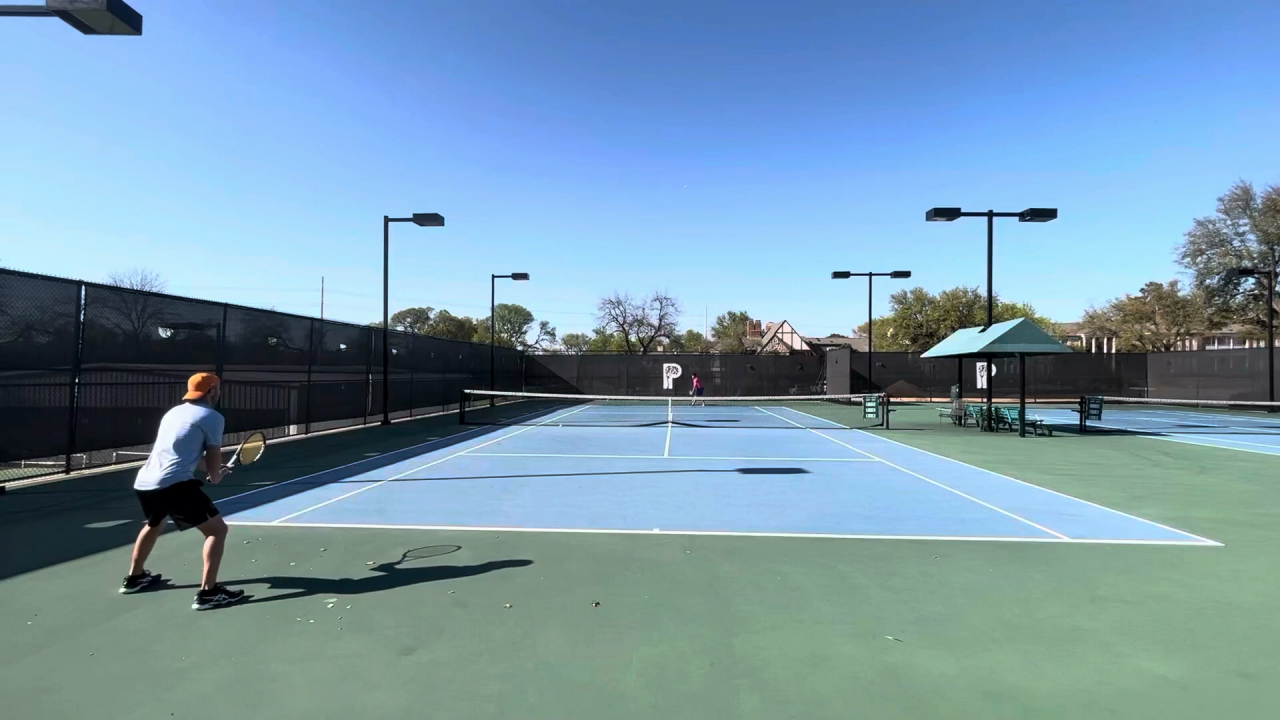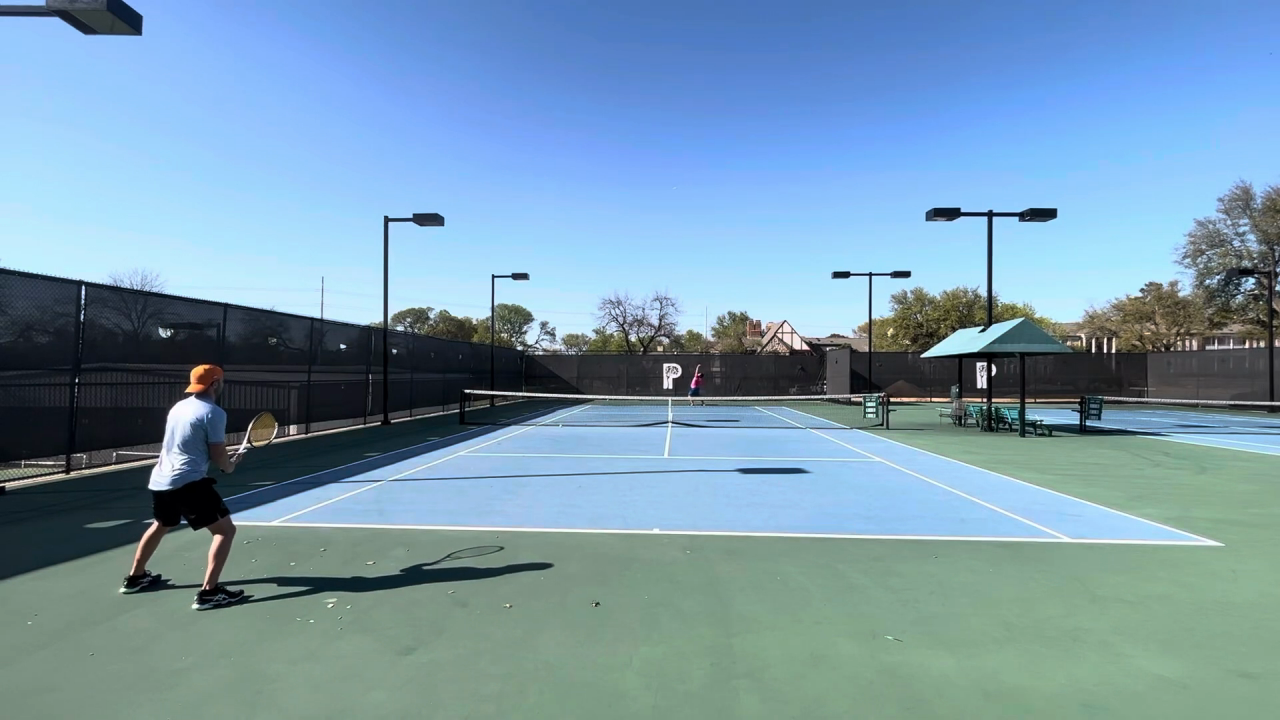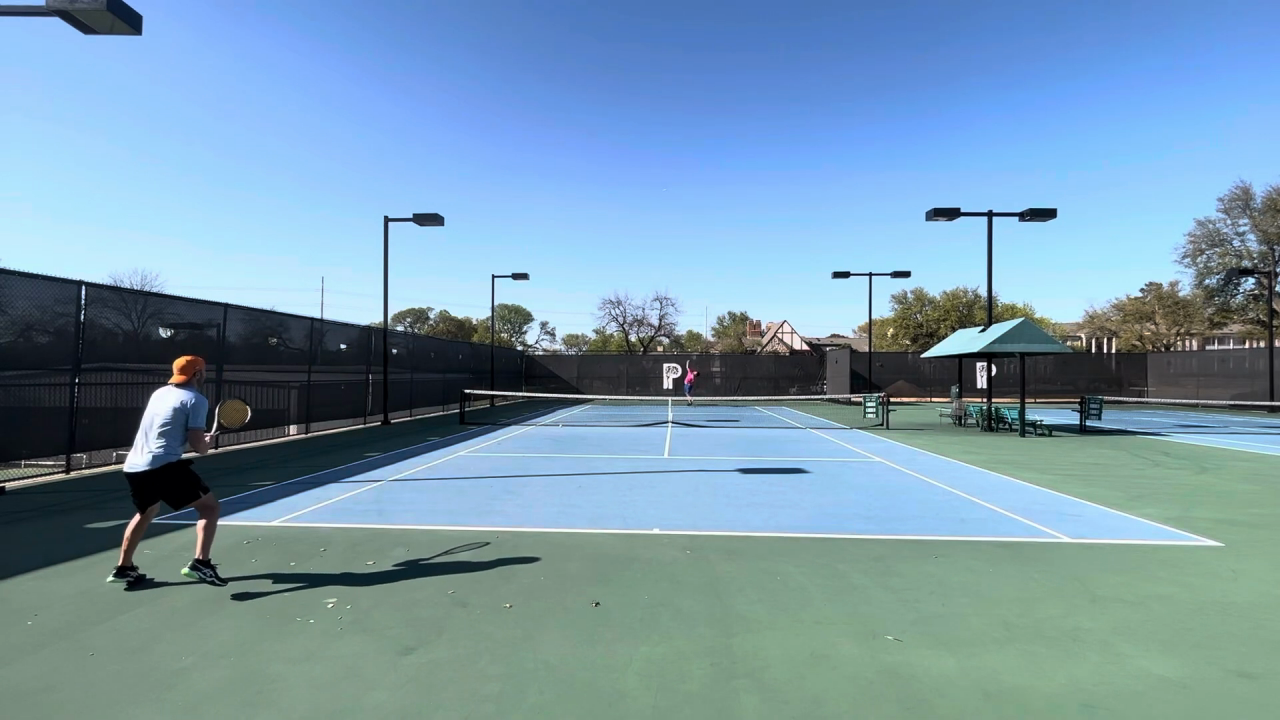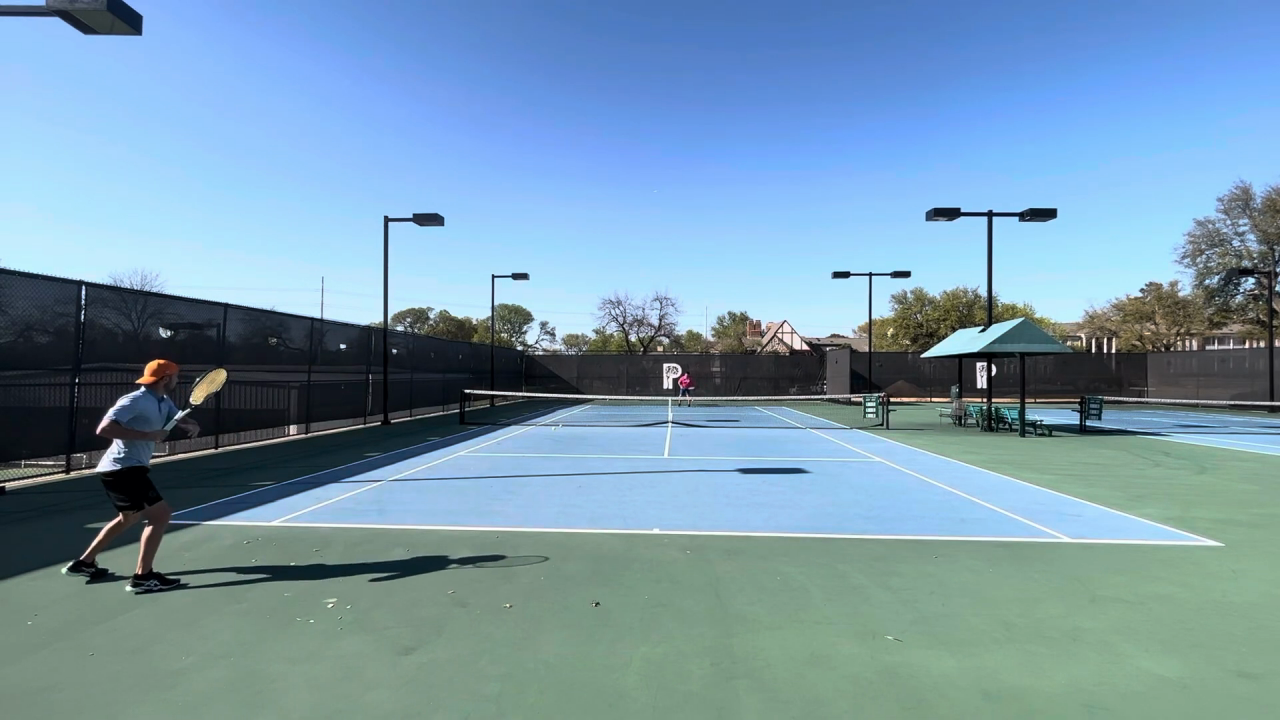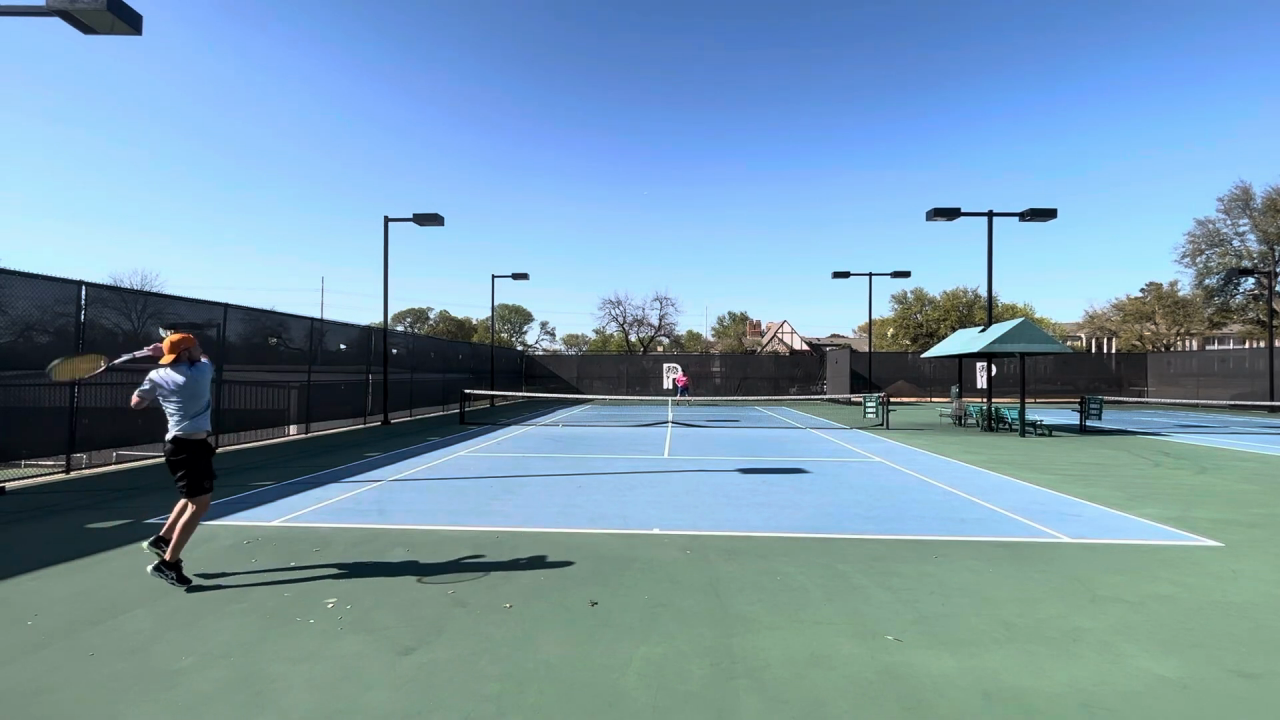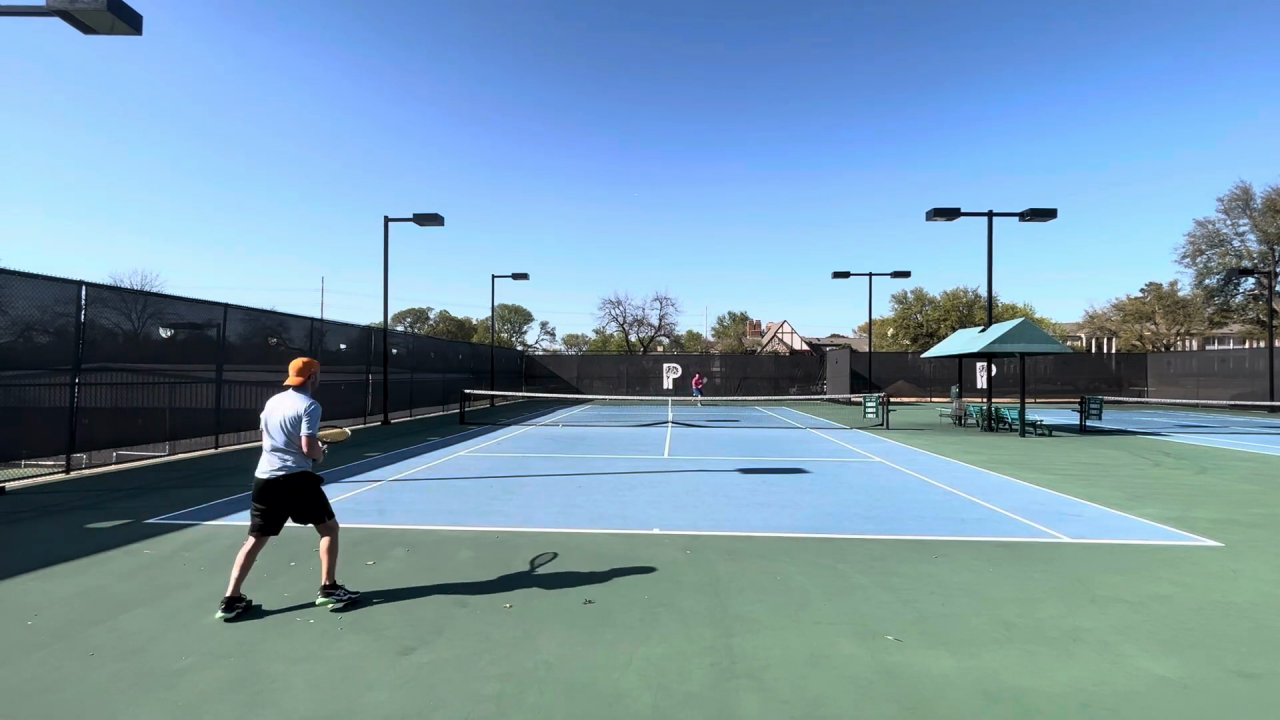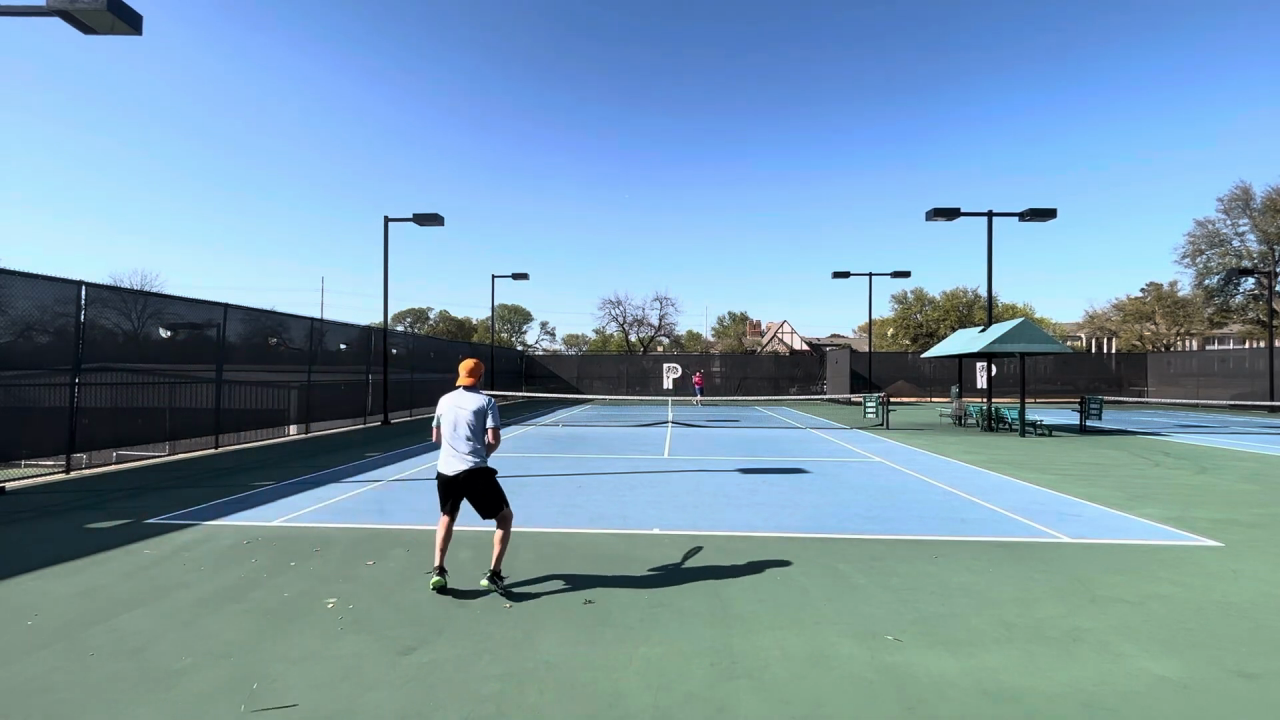
dt=0.7s
person 1, frame 1
left shoulder: (174, 412)
right shoulder: (213, 418)
right elbow: (213, 458)
left wrist: (210, 467)
right wrist: (214, 476)
left hip: (144, 481)
right hip: (173, 484)
left knee: (154, 525)
right knee: (217, 529)
left ankle: (135, 577)
right ankle: (208, 592)
person 1, frame 2
left shoulder: (179, 407)
right shoulder: (213, 413)
right elbow: (218, 456)
left wrist: (223, 459)
right wrist: (229, 466)
left hip: (159, 480)
right hip: (187, 482)
left knee: (160, 526)
right knee: (225, 530)
left ankle: (135, 577)
right ankle: (209, 592)
person 1, frame 3
left shoulder: (159, 394)
right shoulder: (196, 400)
right elbow: (197, 444)
left wrist: (199, 439)
right wrist: (206, 444)
left hip: (134, 466)
right hip: (163, 465)
left knee: (145, 514)
right knee: (210, 507)
left ankle: (124, 568)
right ankle: (201, 563)
person 1, frame 4
left shoulder: (163, 401)
right shoulder: (134, 400)
left elbow: (184, 420)
right elbow: (104, 429)
left wrist: (191, 425)
right wrist: (144, 434)
left hip: (131, 470)
right hip: (121, 469)
left knee: (128, 518)
right knee: (161, 515)
left ankle: (84, 563)
right ankle: (143, 577)
person 1, frame 5
left shoulder: (156, 377)
right shoulder: (202, 370)
left elbow: (136, 404)
right elbow: (207, 359)
right wrist: (165, 350)
left hip: (176, 444)
right hip: (193, 445)
left knee: (194, 498)
right knee: (199, 505)
left ankle: (163, 539)
right ankle: (170, 563)
person 1, frame 6
left shoulder: (273, 402)
right shoulder: (310, 406)
right elbow: (309, 447)
right wrist: (320, 453)
left hip: (265, 478)
right hip: (298, 479)
left knee: (257, 539)
right knee: (329, 529)
left ankle: (232, 598)
right ankle: (328, 587)
person 1, frame 7
left shoulder: (445, 401)
right shoulder: (486, 401)
left elbow: (436, 437)
right elbow: (494, 439)
left hip: (446, 471)
right hip: (474, 471)
left knee: (447, 518)
right knee: (505, 517)
left ankle: (438, 569)
right ankle: (494, 573)
